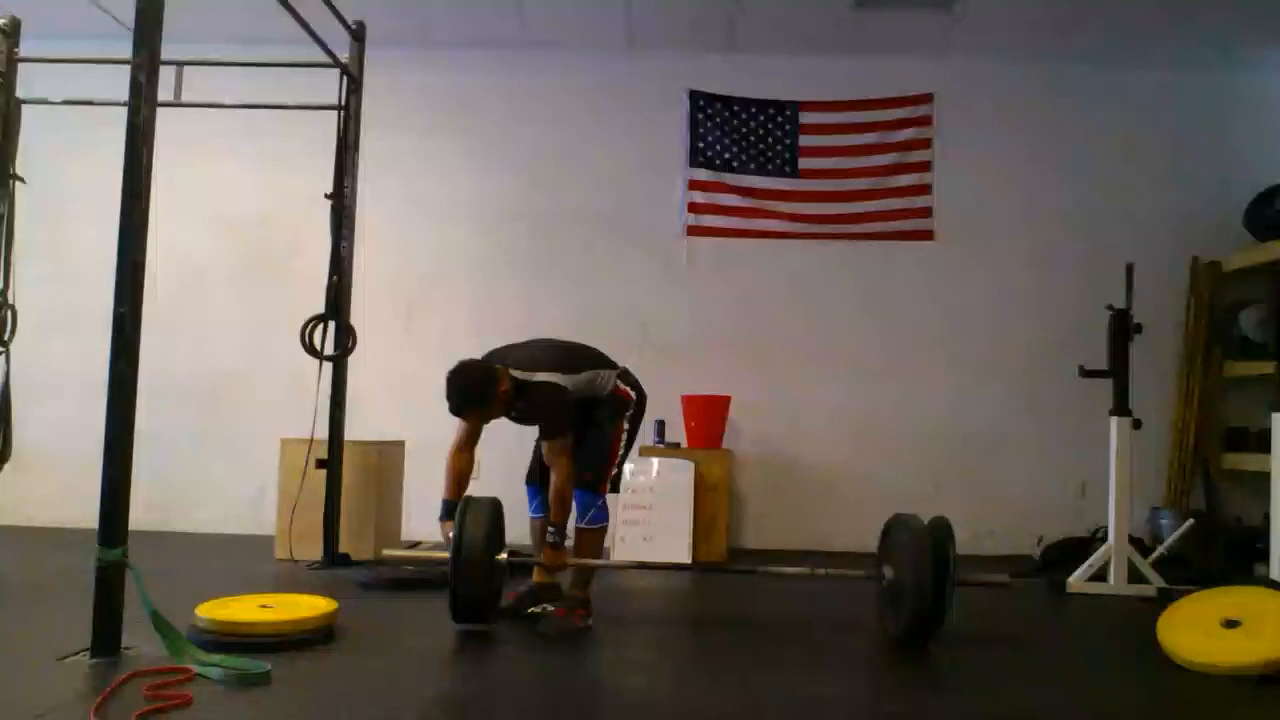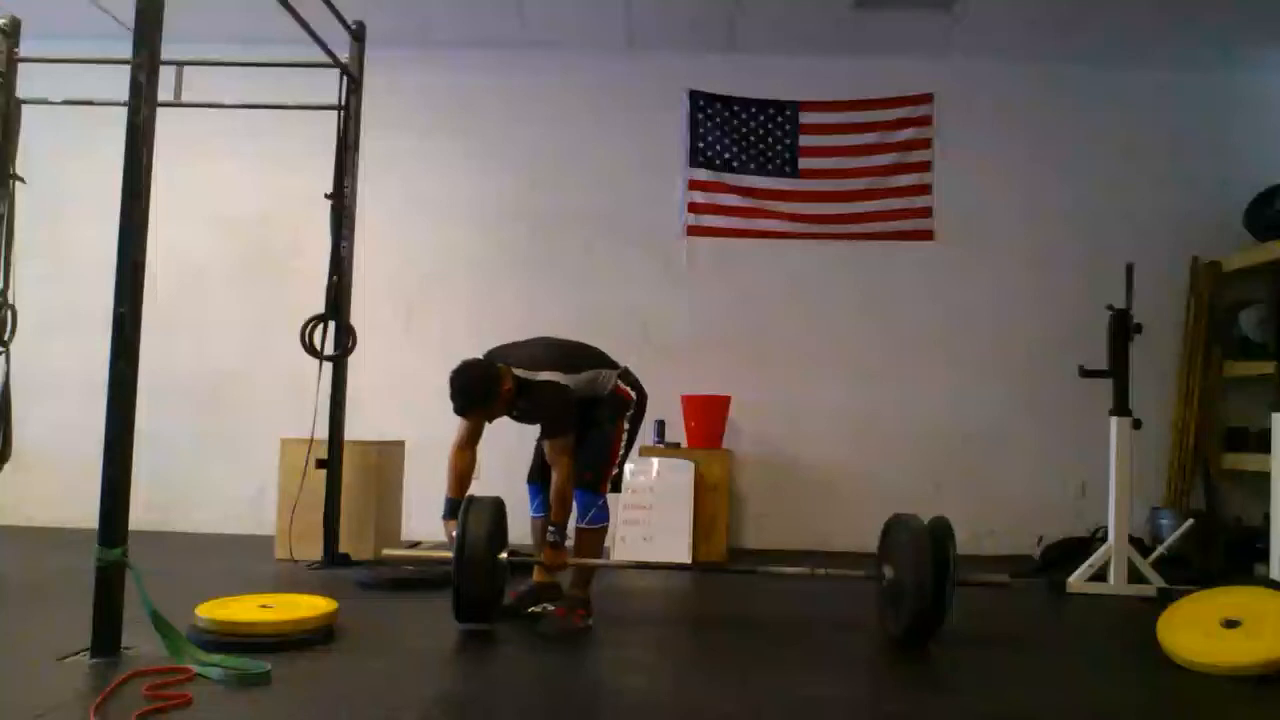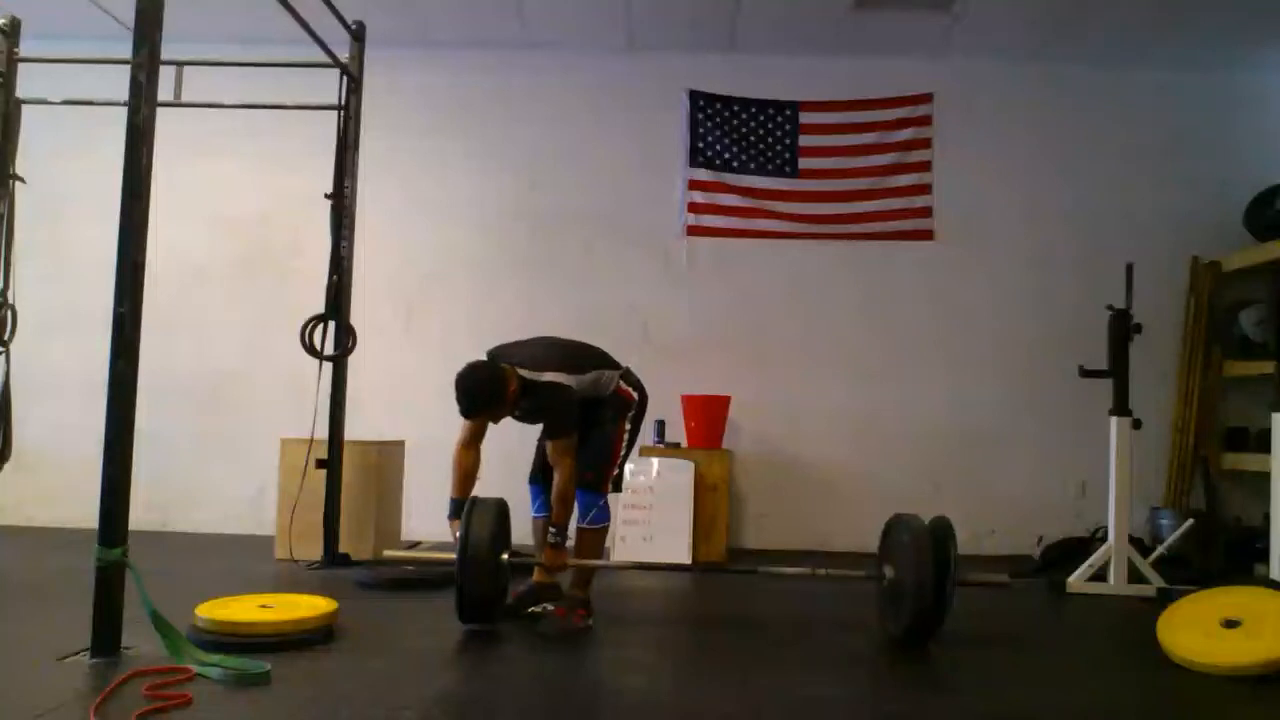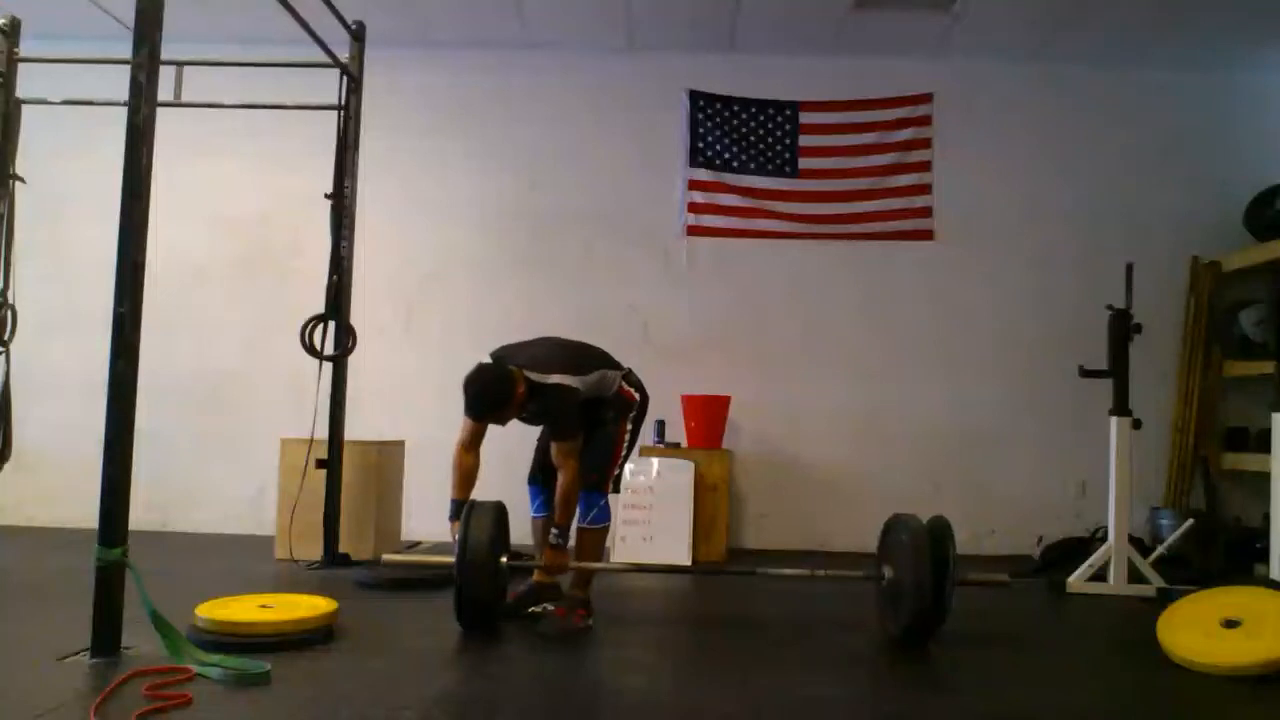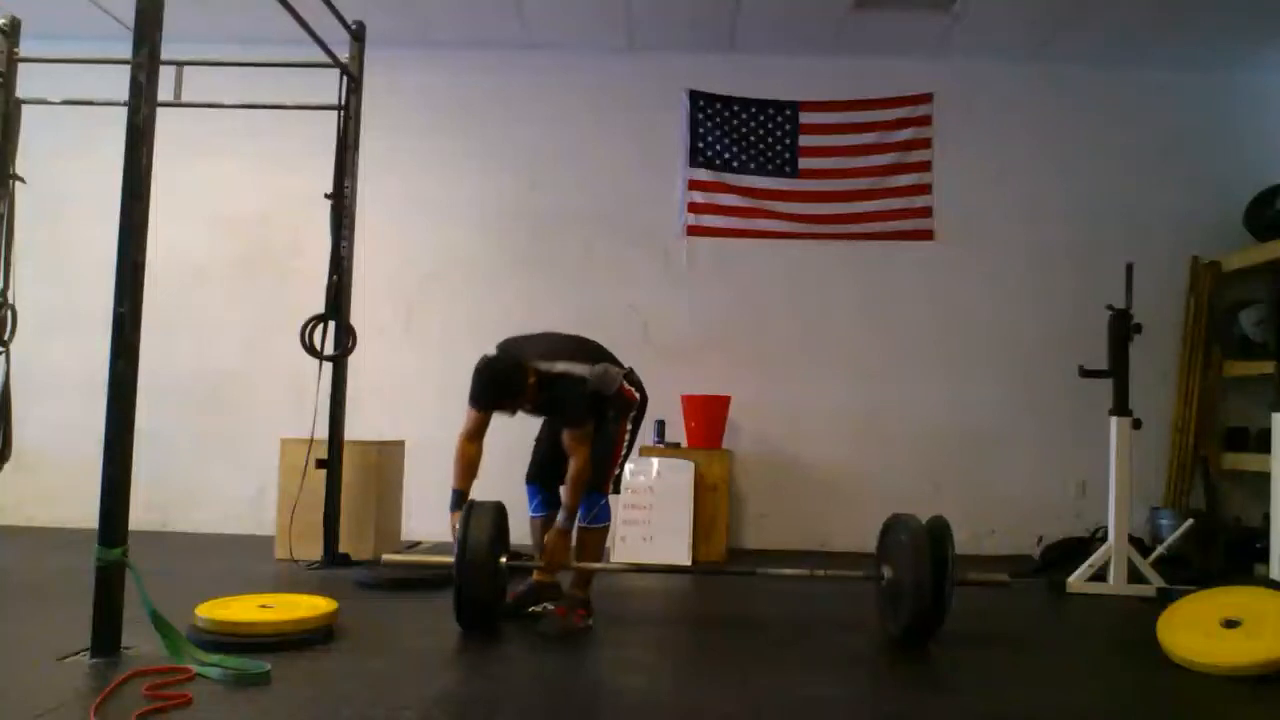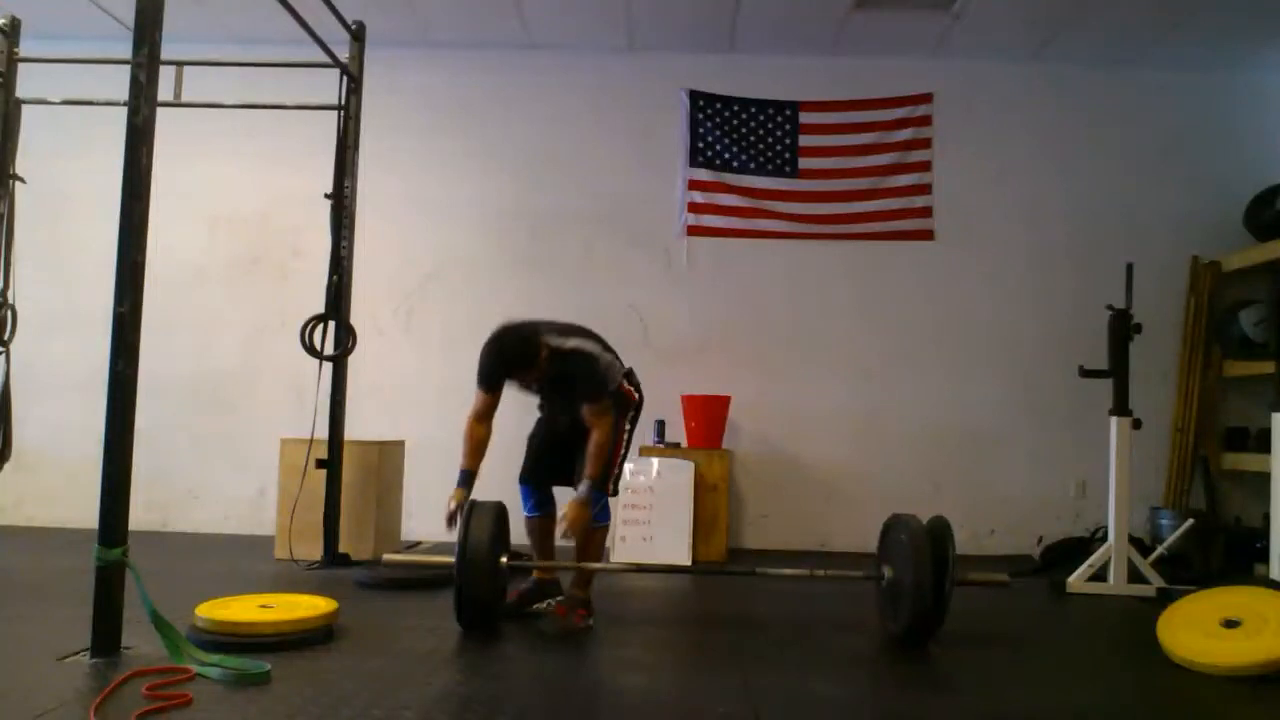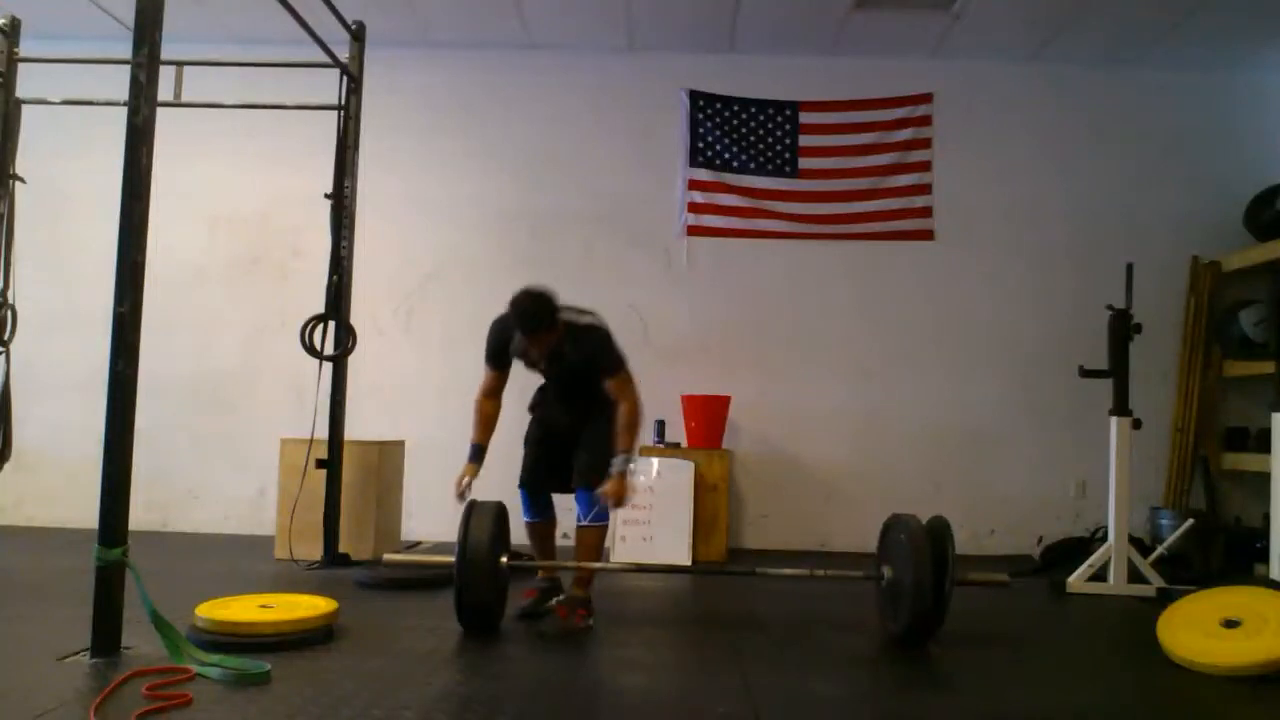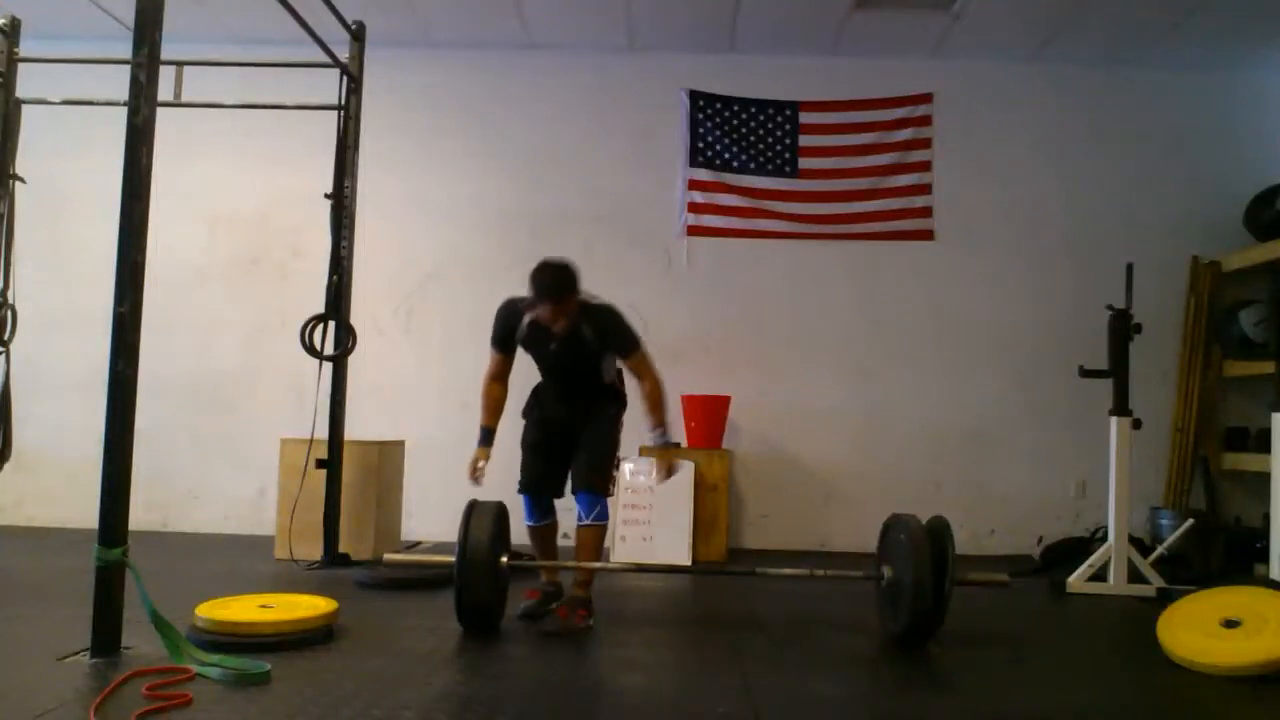
dt=0.1s
person 1, frame 1
left shoulder: (545, 392)
right shoulder: (481, 379)
left elbow: (560, 469)
right elbow: (461, 448)
left wrist: (555, 540)
right wrist: (448, 514)
left hip: (614, 399)
right hip: (577, 400)
left knee: (587, 487)
right knee: (537, 484)
left ankle: (578, 599)
right ankle: (544, 586)
person 1, frame 2
left shoulder: (547, 391)
right shoulder: (483, 377)
left elbow: (561, 468)
right elbow: (463, 446)
left wrist: (556, 539)
right wrist: (451, 513)
left hip: (615, 399)
right hip: (578, 399)
left knee: (588, 487)
right knee: (538, 483)
left ankle: (578, 599)
right ankle: (544, 585)
person 1, frame 3
left shoulder: (551, 392)
right shoulder: (487, 377)
left elbow: (563, 469)
right elbow: (467, 446)
left wrist: (556, 540)
right wrist: (456, 513)
left hip: (617, 399)
right hip: (578, 399)
left knee: (590, 487)
right knee: (540, 483)
left ankle: (578, 598)
right ankle: (544, 585)
person 1, frame 4
left shoulder: (557, 393)
right shoulder: (491, 378)
left elbow: (567, 471)
right elbow: (466, 447)
left wrist: (558, 541)
right wrist: (457, 515)
left hip: (618, 400)
right hip: (581, 401)
left knee: (591, 488)
right knee: (540, 483)
left ankle: (578, 598)
right ankle: (544, 585)
person 1, frame 5
left shoulder: (566, 383)
right shoulder: (493, 370)
left elbow: (579, 458)
right elbow: (470, 437)
left wrist: (562, 527)
right wrist: (457, 505)
left hip: (616, 400)
right hip: (573, 405)
left knee: (593, 490)
right knee: (538, 482)
left ankle: (579, 598)
right ankle: (544, 583)
person 1, frame 6
left shoulder: (578, 359)
right shoulder: (498, 354)
left elbow: (601, 431)
right elbow: (480, 418)
left wrist: (584, 497)
right wrist: (464, 484)
left hip: (613, 399)
right hip: (564, 401)
left knee: (593, 491)
right knee: (532, 482)
left ankle: (579, 598)
right ankle: (545, 581)
person 1, frame 7
left shoulder: (588, 335)
right shoulder: (503, 331)
left elbow: (626, 402)
right elbow: (489, 394)
left wrist: (619, 469)
right wrist: (475, 458)
left hip: (598, 402)
right hip: (557, 400)
left knee: (590, 491)
right knee: (532, 486)
left ankle: (579, 598)
right ankle: (550, 582)
person 1, frame 8
left shoulder: (602, 317)
right shoulder: (512, 316)
left elbow: (647, 376)
right elbow: (496, 379)
left wrist: (661, 440)
right wrist: (485, 441)
left hip: (599, 402)
right hip: (549, 401)
left knee: (589, 491)
right knee: (534, 493)
left ankle: (579, 597)
right ankle: (550, 585)
